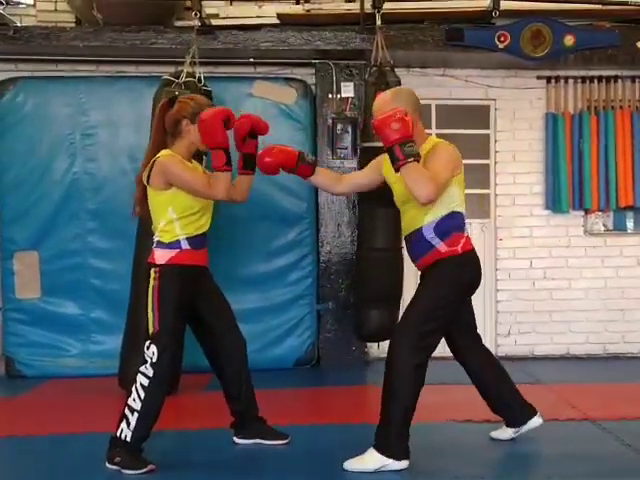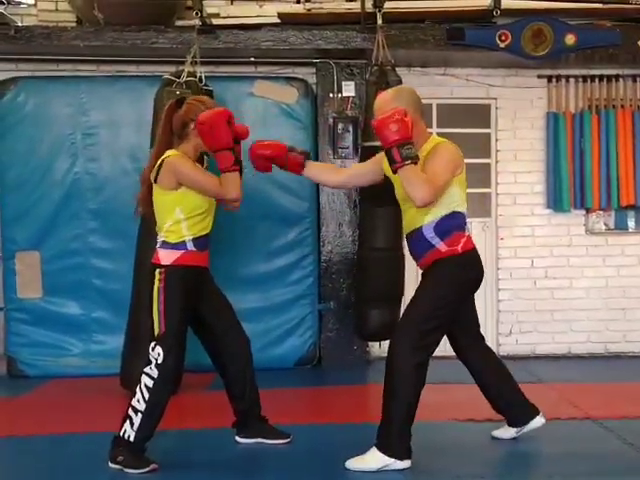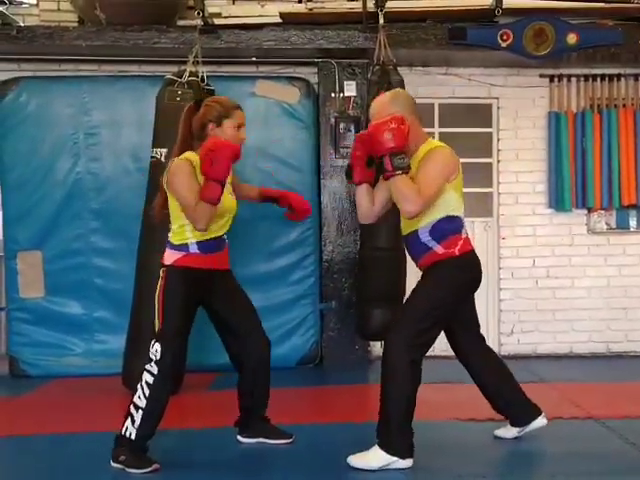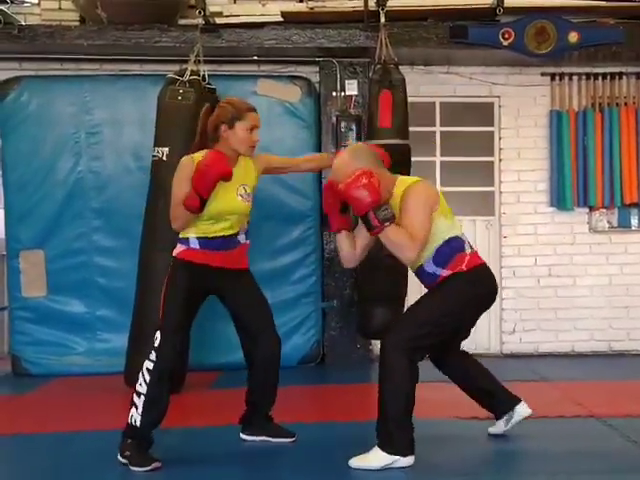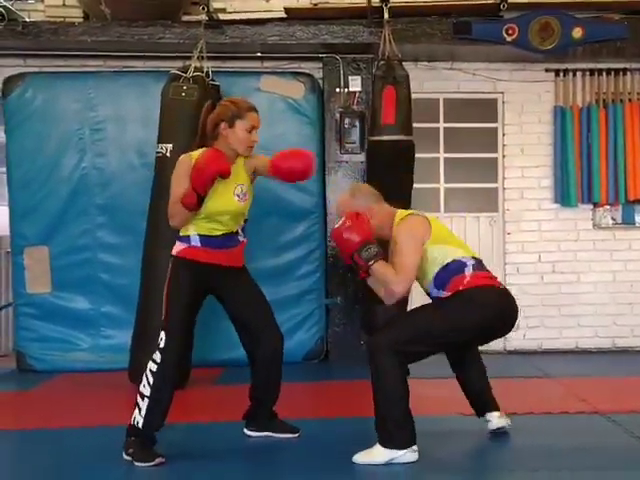
dt=0.2s
person 1, frame 1
left shoulder: (192, 166)
right shoulder: (165, 163)
left elbow: (239, 194)
right elbow: (218, 192)
left wrist: (247, 147)
right wrist: (220, 147)
left hip: (197, 270)
right hip: (170, 271)
left knee: (231, 345)
right knee: (161, 360)
left ankle: (247, 424)
right ankle: (122, 447)
person 1, frame 2
left shoulder: (192, 165)
right shoulder: (174, 162)
left elbow: (232, 200)
right elbow: (231, 193)
left wrist: (232, 149)
right wrist: (224, 148)
left hip: (197, 271)
right hip: (174, 271)
left knee: (235, 344)
right knee: (166, 359)
left ankle: (249, 423)
right ankle: (125, 447)
person 1, frame 3
left shoulder: (220, 167)
right shoulder: (183, 166)
left elbow: (242, 193)
right elbow: (200, 220)
left wrist: (278, 196)
right wrist: (215, 177)
left hip: (217, 271)
right hip: (183, 272)
left knee: (255, 344)
right knee: (166, 360)
left ankle: (252, 423)
right ankle: (128, 447)
person 1, frame 4
left shoulder: (253, 164)
right shoulder: (191, 163)
left elbow: (303, 164)
right elbow: (178, 221)
right wrist: (203, 187)
left hip: (233, 267)
right hip: (191, 266)
left knee: (267, 341)
right knee: (167, 350)
left ankle: (256, 421)
right ankle: (134, 439)
person 1, frame 5
left shoulder: (249, 163)
right shoulder: (190, 162)
left elbow: (279, 164)
right elbow: (177, 221)
left wrist: (296, 161)
right wrist: (200, 186)
left hip: (231, 267)
right hip: (191, 262)
left knee: (269, 340)
right knee: (171, 349)
left ankle: (261, 417)
right ankle: (139, 437)
person 2, frame 1
left shoulder: (442, 152)
right shoulder: (389, 162)
left elbow: (426, 193)
right elbow: (340, 184)
left wrist: (401, 149)
right wrist: (298, 163)
left hip: (454, 266)
right hip: (443, 269)
left knee: (406, 347)
right knee: (467, 345)
left ankle: (390, 450)
right ankle: (521, 414)
person 2, frame 2
left shoulder: (445, 151)
right shoulder: (394, 158)
left elbow: (423, 196)
right elbow: (339, 178)
left wrist: (400, 150)
right wrist: (288, 158)
left hip: (455, 265)
right hip: (446, 268)
left knee: (407, 346)
right knee: (469, 344)
left ankle: (393, 450)
right ankle: (523, 414)
person 2, frame 3
left shoulder: (438, 156)
right shoulder: (402, 161)
left elbow: (413, 206)
right elbow: (366, 214)
left wrist: (392, 159)
right wrist: (361, 169)
left hip: (452, 267)
right hip: (448, 269)
left knee: (401, 344)
right knee: (469, 346)
left ankle: (394, 447)
right ankle: (524, 414)
person 2, frame 4
left shoulder: (416, 191)
right shoulder: (379, 201)
left elbow: (411, 252)
right elbow: (350, 258)
left wrist: (374, 213)
right wrist: (337, 217)
left hip: (469, 284)
right hip: (459, 284)
left knee: (397, 344)
right knee: (445, 353)
left ankle: (395, 447)
right ankle: (508, 406)
person 2, frame 5
left shoulder: (408, 225)
right shoulder: (393, 233)
left elbow: (399, 289)
right elbow: (390, 297)
left wrist: (366, 252)
right wrist: (361, 260)
left hip: (477, 305)
right hip: (497, 305)
left knee: (382, 345)
right knee: (457, 344)
left ankle: (397, 443)
right ankle: (491, 412)
